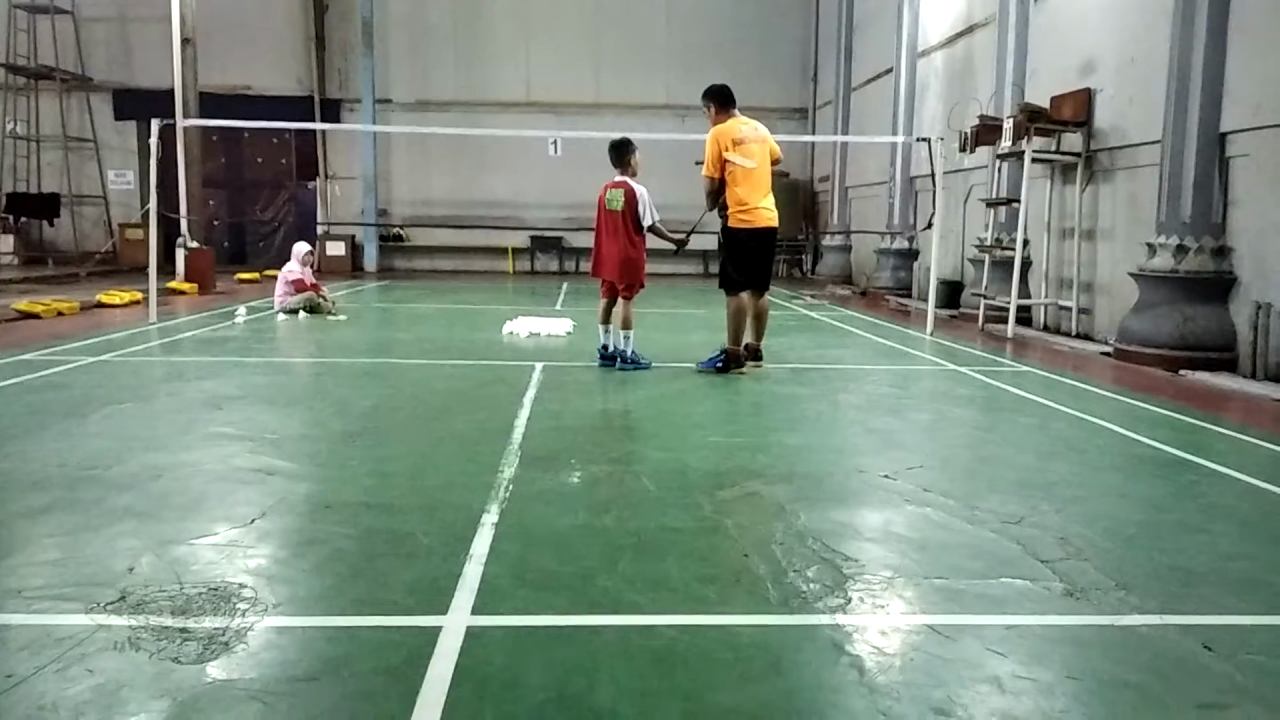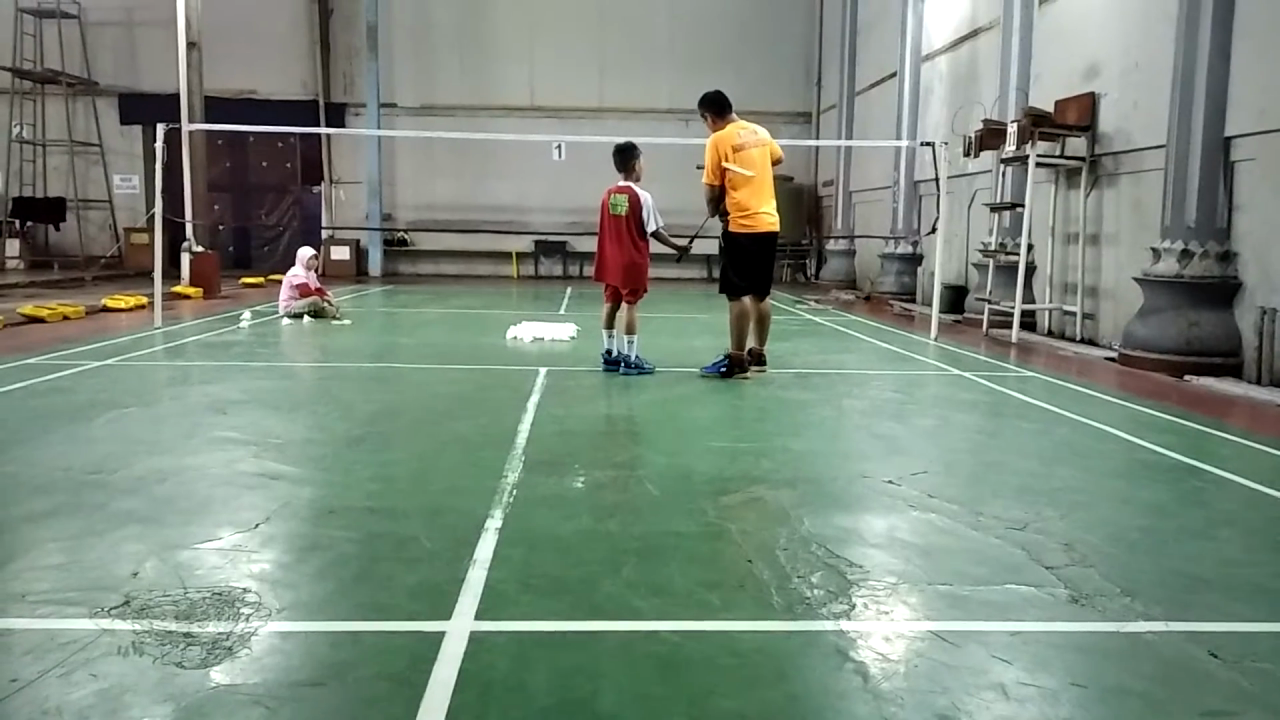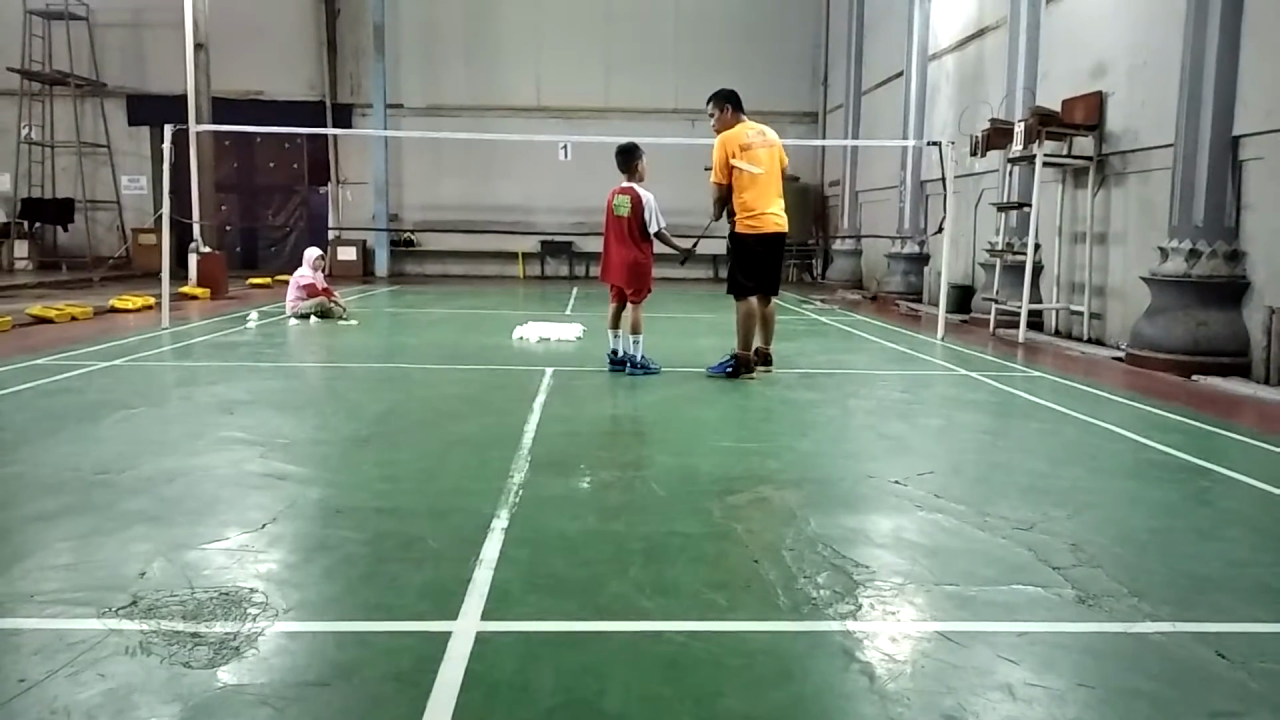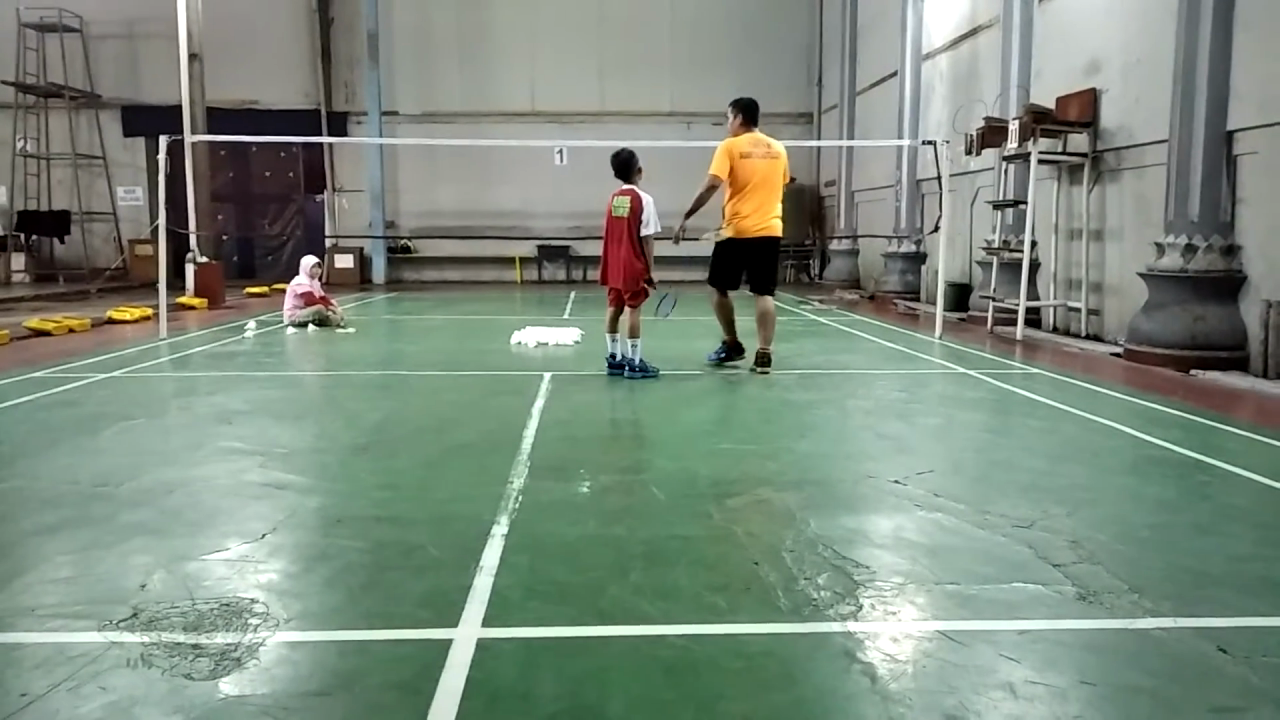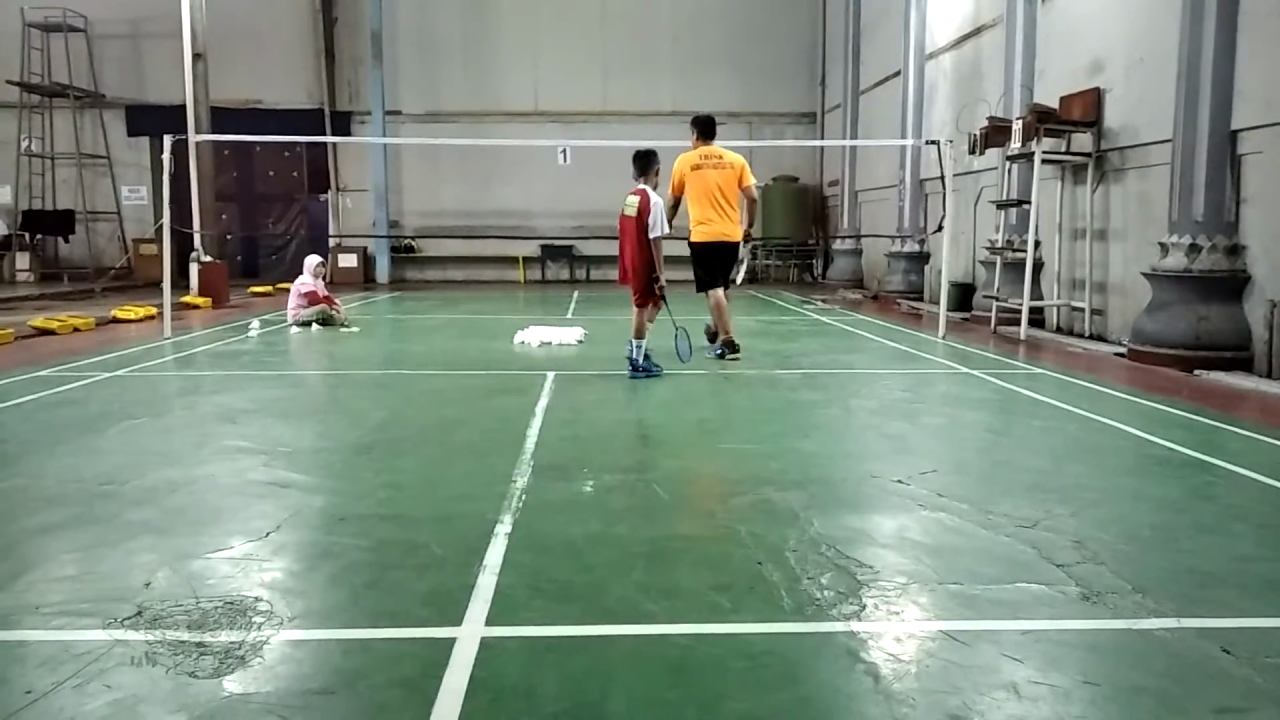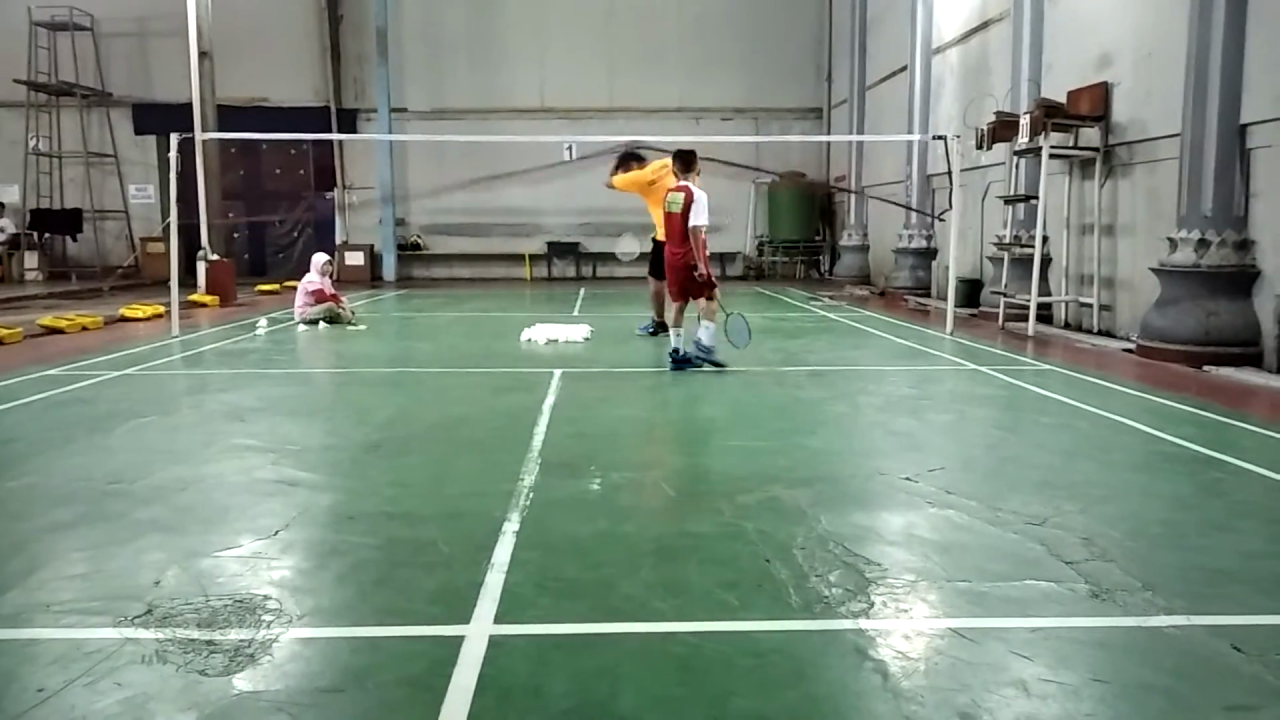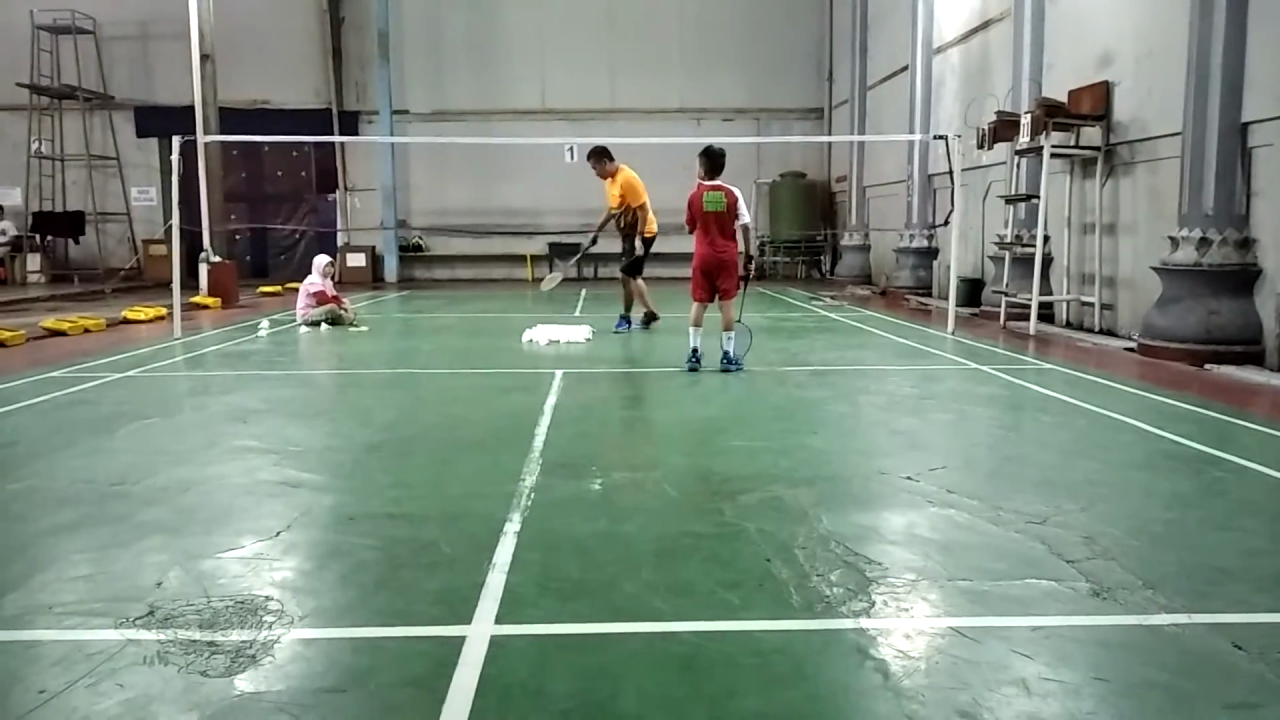
dt=0.7s
person 1, frame 1
left shoulder: (719, 133)
right shoulder: (759, 129)
left elbow: (712, 183)
right elbow: (777, 158)
left wrist: (712, 204)
left hip: (741, 221)
right hip: (767, 219)
left knee: (736, 289)
right knee: (758, 289)
left ankle: (733, 355)
right ankle: (754, 350)
person 1, frame 2
left shoulder: (718, 140)
right shoulder: (760, 132)
left elbow: (711, 191)
right elbow: (778, 158)
left wrist: (713, 211)
left hip: (742, 226)
right hip: (769, 223)
left knee: (738, 293)
right knee: (760, 293)
left ankle: (737, 360)
right ankle: (757, 354)
person 1, frame 3
left shoulder: (727, 139)
right shoulder: (770, 134)
left elbow: (720, 190)
right elbow: (783, 169)
left wrist: (717, 213)
left hip: (749, 227)
right hip: (777, 224)
left knee: (746, 294)
right knee: (765, 294)
left ankle: (743, 360)
right ankle: (764, 354)
person 1, frame 4
left shoulder: (730, 146)
right shoulder: (778, 149)
left elbow: (712, 184)
left wrist: (686, 217)
left hip: (736, 231)
right hip: (770, 231)
left knee: (719, 289)
right knee: (764, 293)
left ankle: (732, 345)
right ankle: (764, 355)
person 1, frame 5
left shoulder: (685, 161)
right shoulder: (736, 160)
left elbow: (673, 202)
right elbow: (752, 197)
right wrist: (749, 226)
left hip: (703, 235)
right hip: (731, 235)
left knee: (713, 289)
right knee: (721, 285)
left ankle: (728, 343)
right ankle: (716, 330)
person 1, frame 6
left shoulder: (638, 177)
right shoulder: (674, 165)
left elbow: (610, 183)
left wrist: (619, 161)
left knee: (656, 278)
left ankle: (659, 324)
person 1, frame 7
left shoulder: (627, 178)
right shoulder: (610, 180)
left elbow: (643, 210)
right elbow: (613, 209)
left wrist: (638, 238)
right wrist: (597, 230)
left hip: (641, 233)
right hip: (629, 233)
left knee: (626, 276)
right knee: (632, 276)
left ankle: (626, 317)
right ankle: (650, 313)
person 2, frame 1
left shoulder: (606, 190)
right shoulder: (637, 191)
left elbow: (605, 224)
right elbow: (651, 225)
right wrist: (674, 240)
left hip: (608, 255)
right hip: (629, 256)
left knee: (607, 299)
right knee: (626, 300)
left ankle: (607, 349)
right ankle: (626, 354)
person 2, frame 2
left shoulder: (608, 194)
right shoulder: (642, 196)
left elbow: (606, 229)
right elbow: (654, 231)
right wrist: (677, 247)
left hip: (611, 261)
right hip: (633, 261)
left knee: (611, 304)
right knee: (630, 305)
left ankle: (610, 354)
right ankle: (630, 359)
person 2, frame 3
left shoulder: (613, 195)
right shoulder: (644, 197)
left elbow: (614, 229)
right elbow: (657, 231)
right wrist: (680, 249)
left hip: (616, 260)
right hip: (637, 261)
left knee: (616, 304)
right knee: (635, 306)
left ankle: (616, 354)
right ankle: (636, 359)
person 2, frame 4
left shoulder: (613, 198)
right shoulder: (643, 200)
left elbow: (611, 233)
right elbow: (646, 238)
right wrist: (650, 270)
left hip: (614, 265)
right hip: (633, 266)
left knee: (614, 309)
right knee: (633, 310)
left ankle: (615, 359)
right ankle: (634, 363)
person 2, frame 5
left shoulder: (629, 197)
right shoulder: (654, 200)
left elbow: (622, 230)
right elbow: (655, 240)
right wrist: (660, 274)
left hip: (631, 263)
right hip: (644, 265)
left knee: (653, 303)
right knee: (642, 309)
left ankle: (638, 349)
right ankle: (638, 363)
person 2, frame 6
left shoulder: (669, 194)
right shoulder: (697, 194)
right elbow: (694, 230)
right wrist: (700, 262)
left hip: (672, 257)
right hip: (690, 258)
left knee: (679, 303)
right knee: (711, 299)
left ankle: (677, 353)
right ankle: (703, 344)
person 2, frame 7
left shoulder: (695, 196)
right shoulder: (733, 193)
left elbow: (691, 228)
right elbow: (745, 227)
right wrist: (749, 256)
left hip: (703, 257)
right hip: (727, 257)
left knee: (699, 303)
right knee: (726, 304)
left ankle: (694, 352)
right ankle: (728, 355)
